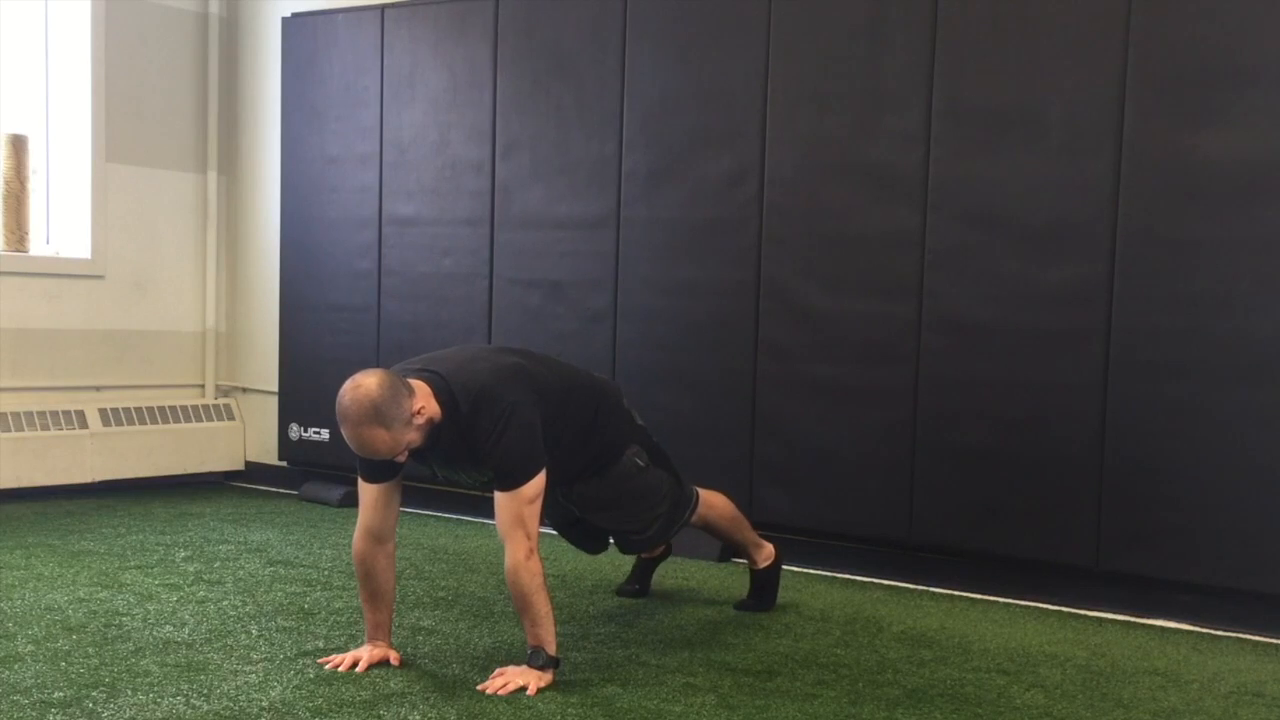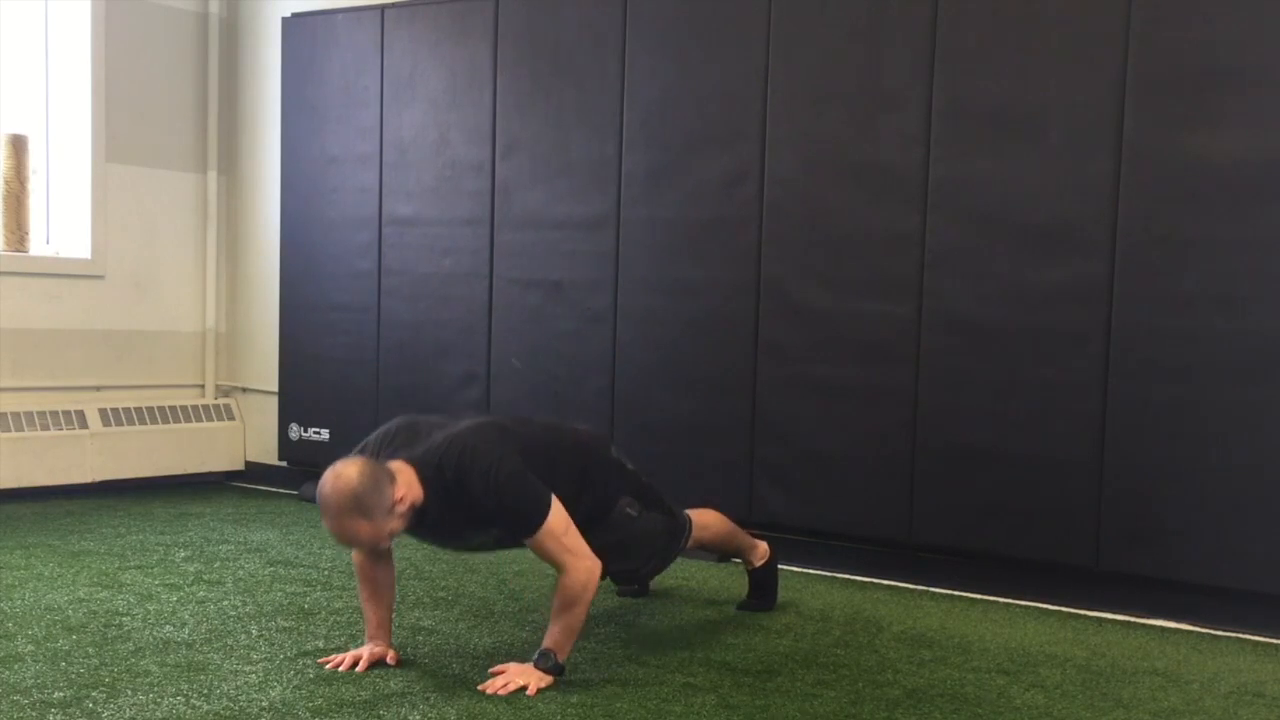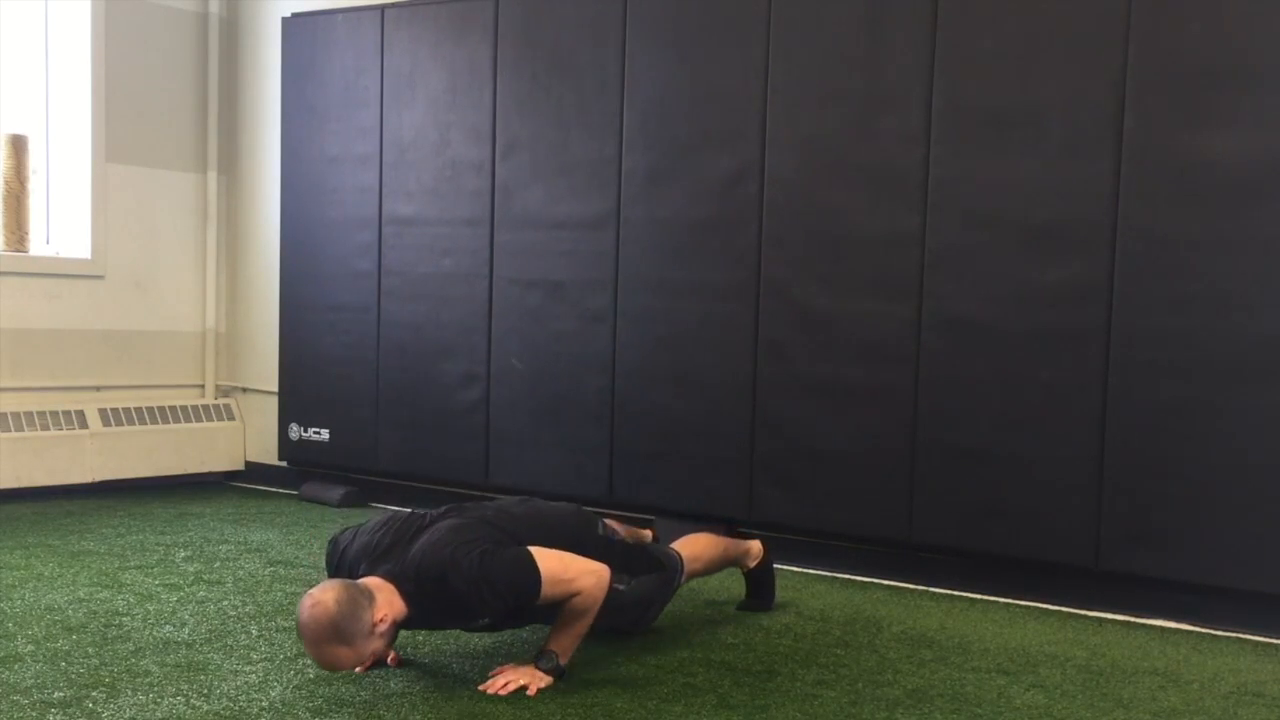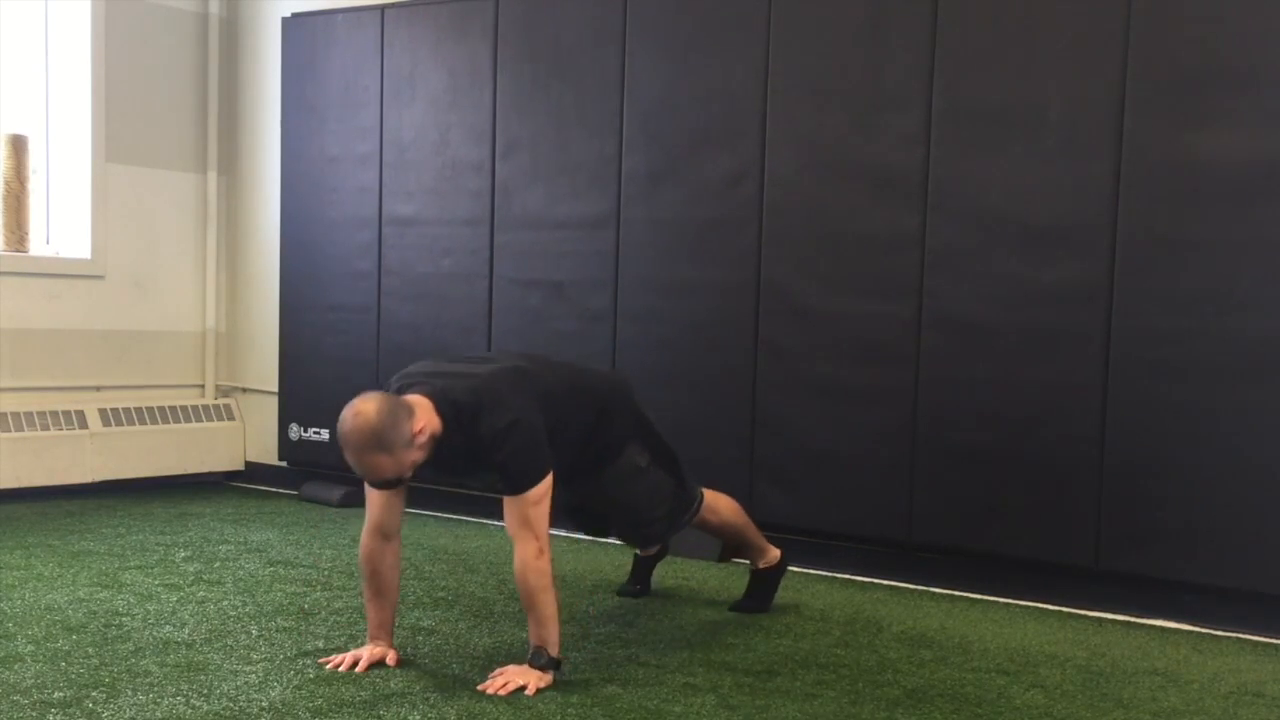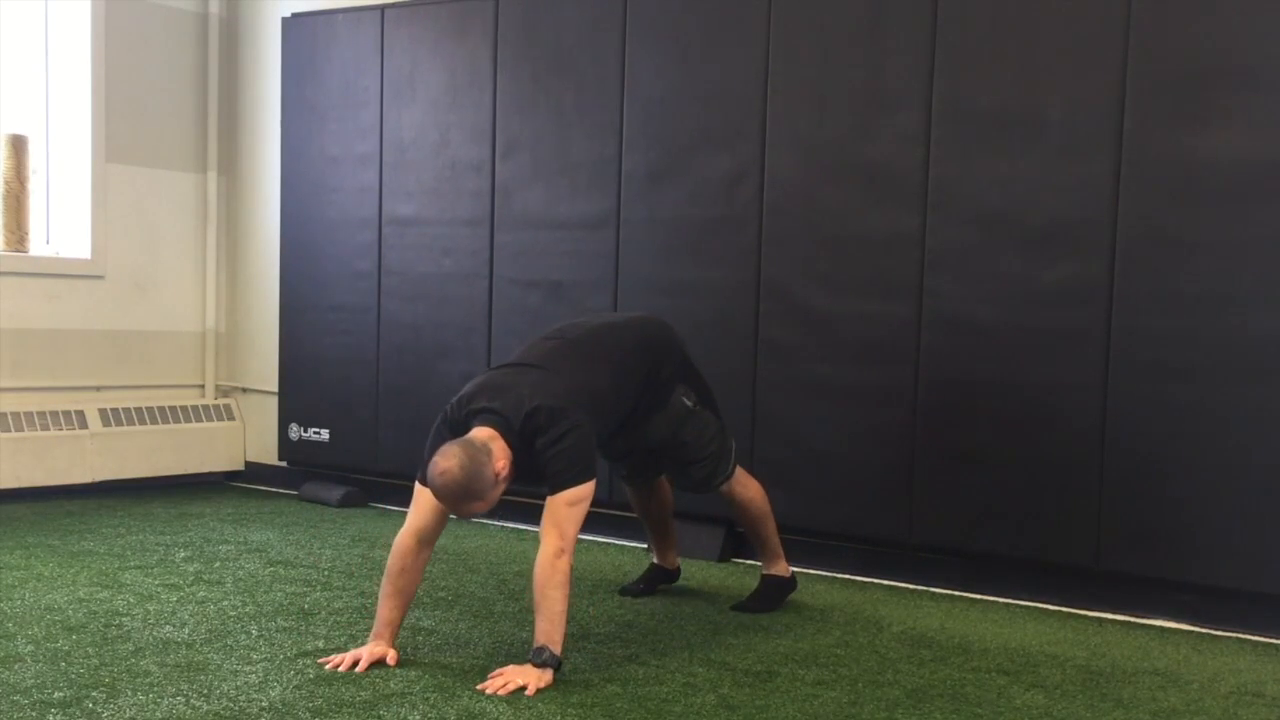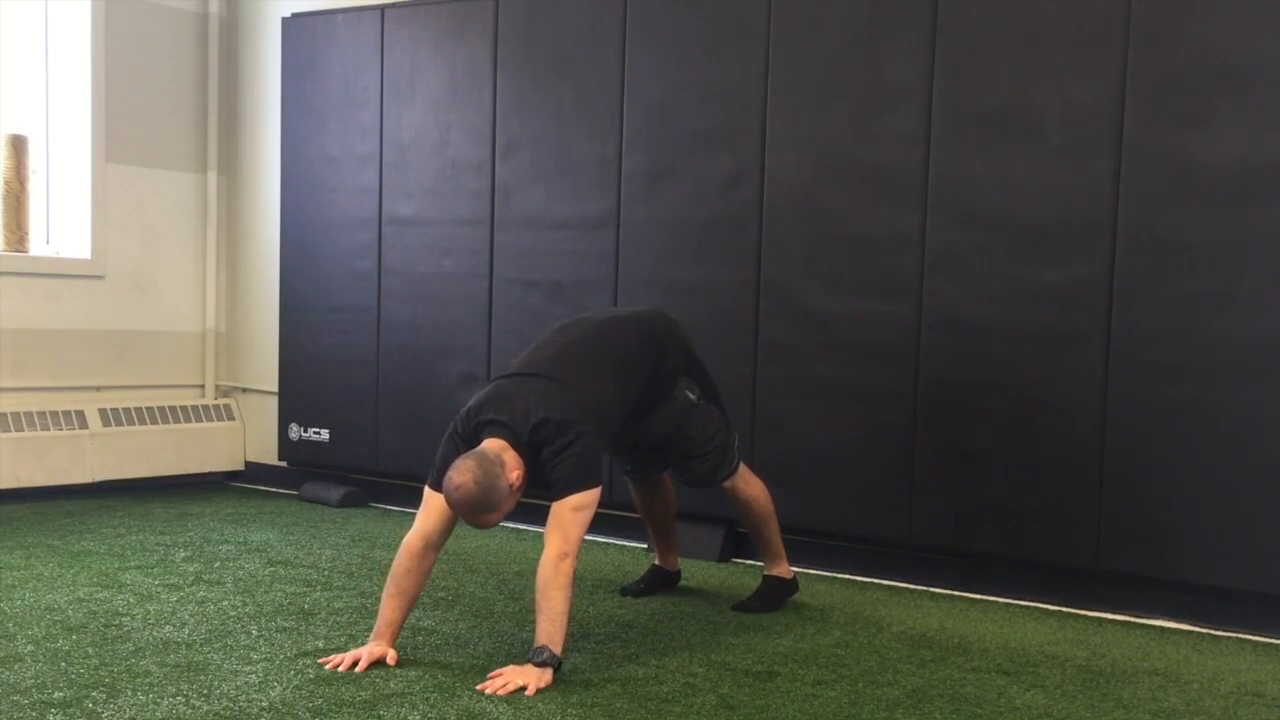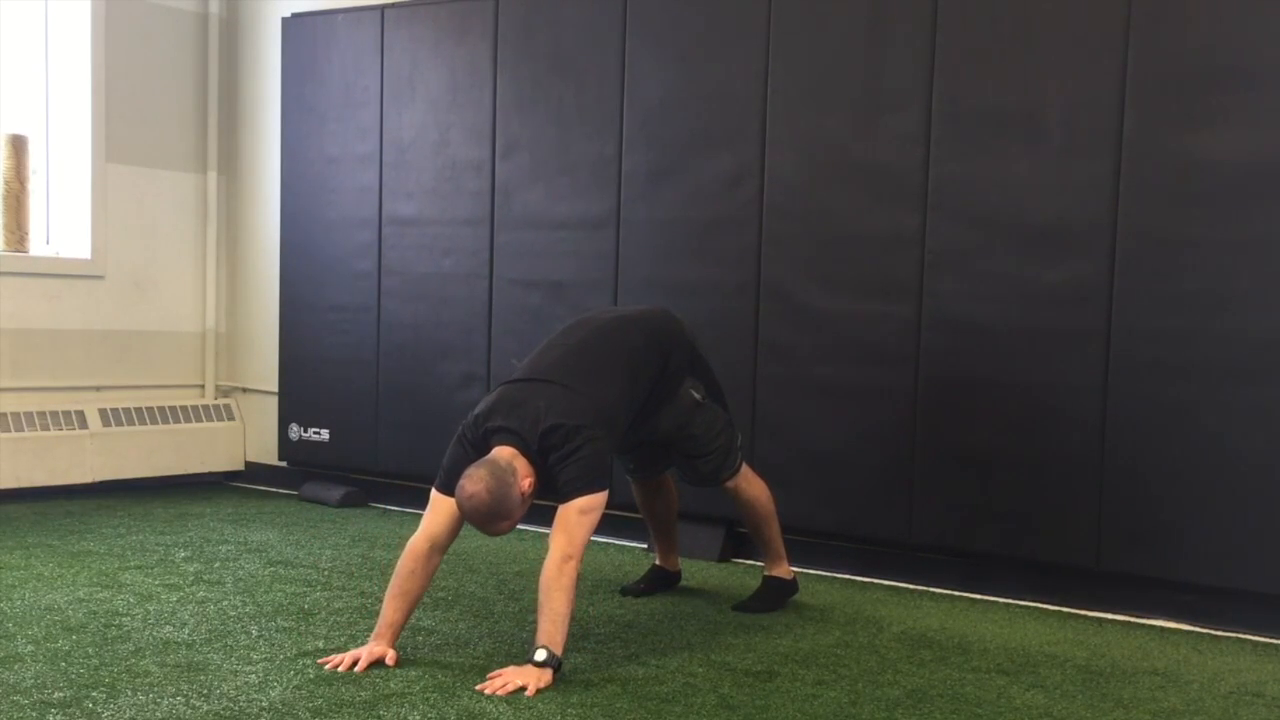
dt=0.7s
person 1, frame 1
left shoulder: (495, 408)
right shoulder: (380, 412)
left elbow: (520, 548)
right elbow: (373, 536)
left wrist: (541, 662)
right wrist: (377, 641)
left hip: (598, 434)
right hip: (546, 457)
left knee: (679, 509)
right knee: (592, 538)
left ankle: (761, 558)
right ankle: (651, 553)
person 1, frame 2
left shoulder: (485, 474)
right shoulder: (369, 475)
left elbow: (581, 566)
right elbow: (371, 553)
left wrist: (546, 664)
right wrist: (377, 638)
left hip: (590, 484)
right hip: (544, 494)
left knee: (673, 536)
left ankle: (757, 556)
right ankle: (635, 570)
person 1, frame 3
left shoulder: (459, 572)
right shoulder: (348, 557)
left elbow: (592, 577)
left wrist: (547, 664)
right wrist: (375, 647)
left hip: (577, 551)
right hip: (526, 532)
left knee: (670, 567)
left ankle: (749, 553)
right ankle: (638, 536)
person 1, frame 4
left shoulder: (501, 422)
right shoulder: (388, 417)
left elbow: (530, 545)
right elbow: (380, 534)
left wrist: (543, 662)
right wrist: (378, 639)
left hip: (602, 421)
right hip: (554, 444)
left knee: (679, 507)
right knee: (613, 517)
left ankle: (766, 558)
right ankle: (649, 551)
person 1, frame 5
left shoulder: (561, 431)
right shoulder: (453, 431)
left elbow: (555, 549)
right elbow: (416, 536)
left wrist: (542, 662)
right wrist: (381, 638)
left hip: (654, 364)
right hip: (595, 352)
left knee: (718, 475)
right knee: (641, 475)
left ankle: (777, 570)
right ankle: (666, 563)
person 1, frame 6
left shoulder: (568, 438)
right shoulder: (466, 436)
left elbow: (559, 553)
right elbow: (423, 539)
left wrist: (543, 662)
right wrist: (381, 638)
left hip: (659, 357)
right hip: (599, 344)
left knee: (722, 472)
right knee: (645, 472)
left ankle: (779, 572)
right ankle: (667, 565)
person 1, frame 7
left shoulder: (576, 443)
right shoulder: (474, 440)
left elbow: (564, 555)
right elbow: (427, 541)
left wrist: (543, 662)
right wrist: (382, 638)
left hip: (663, 355)
right hip: (602, 340)
left knee: (725, 472)
right knee: (647, 472)
left ankle: (779, 572)
right ankle: (667, 566)
